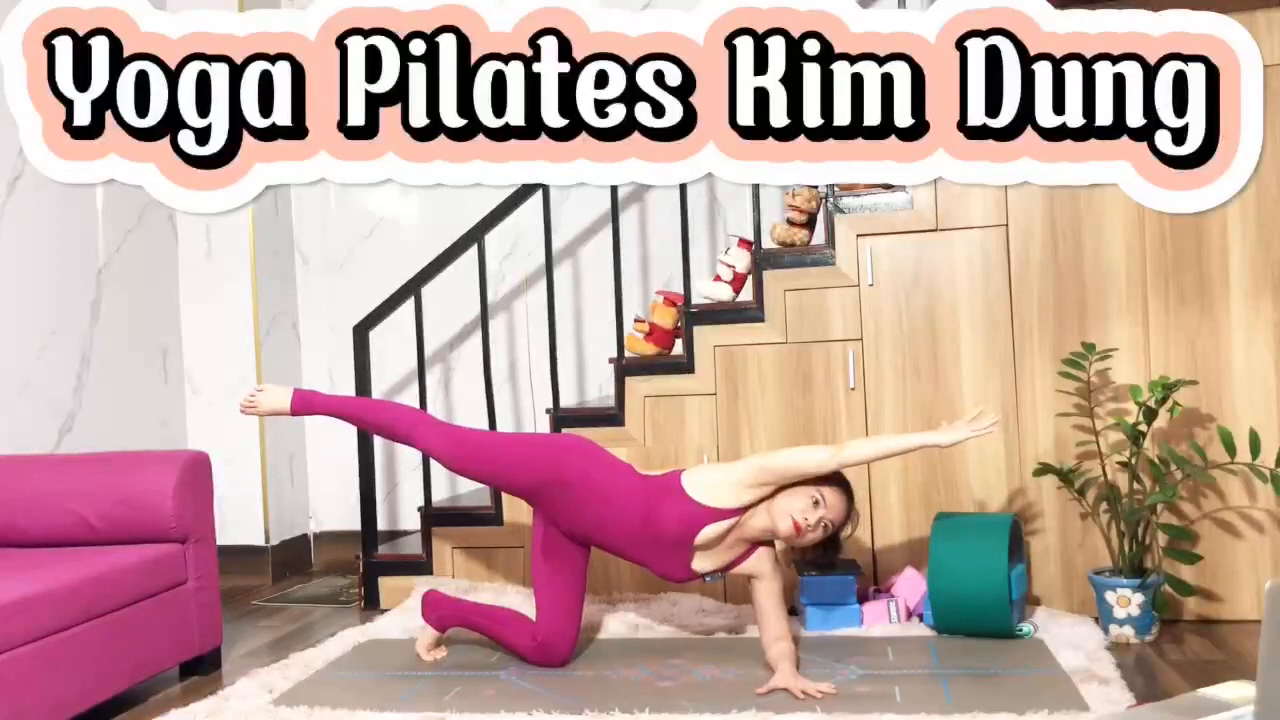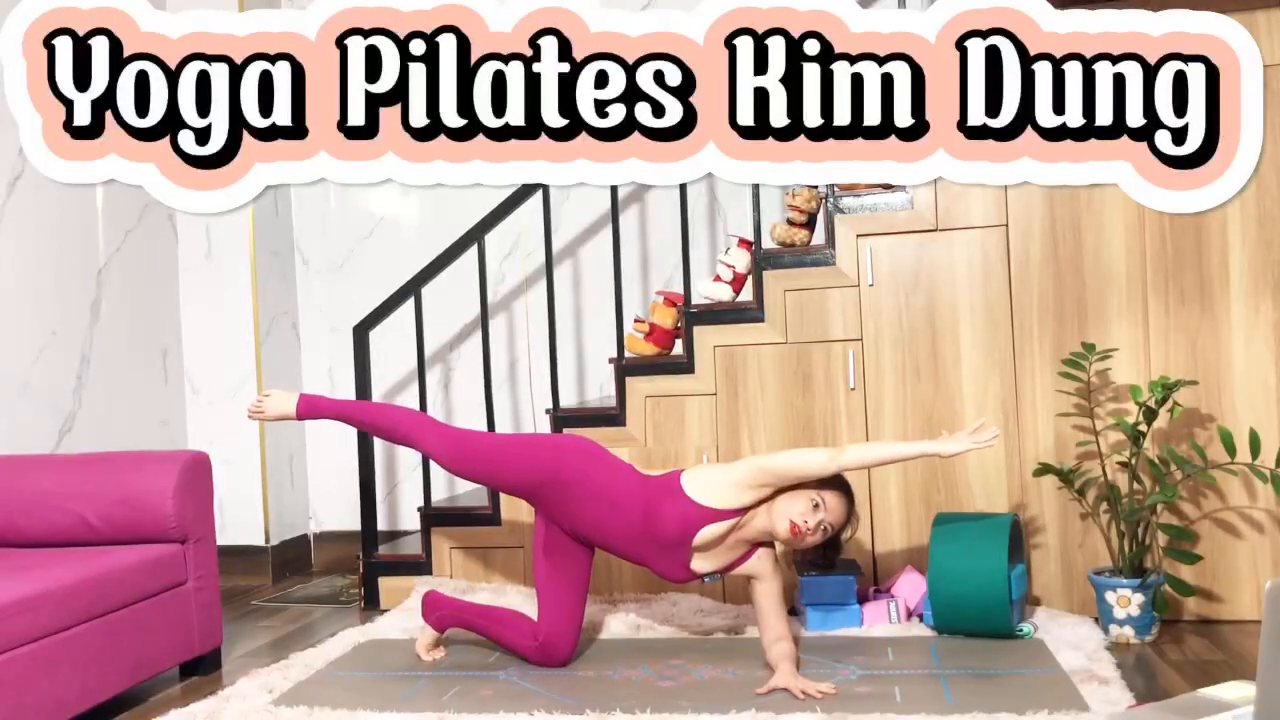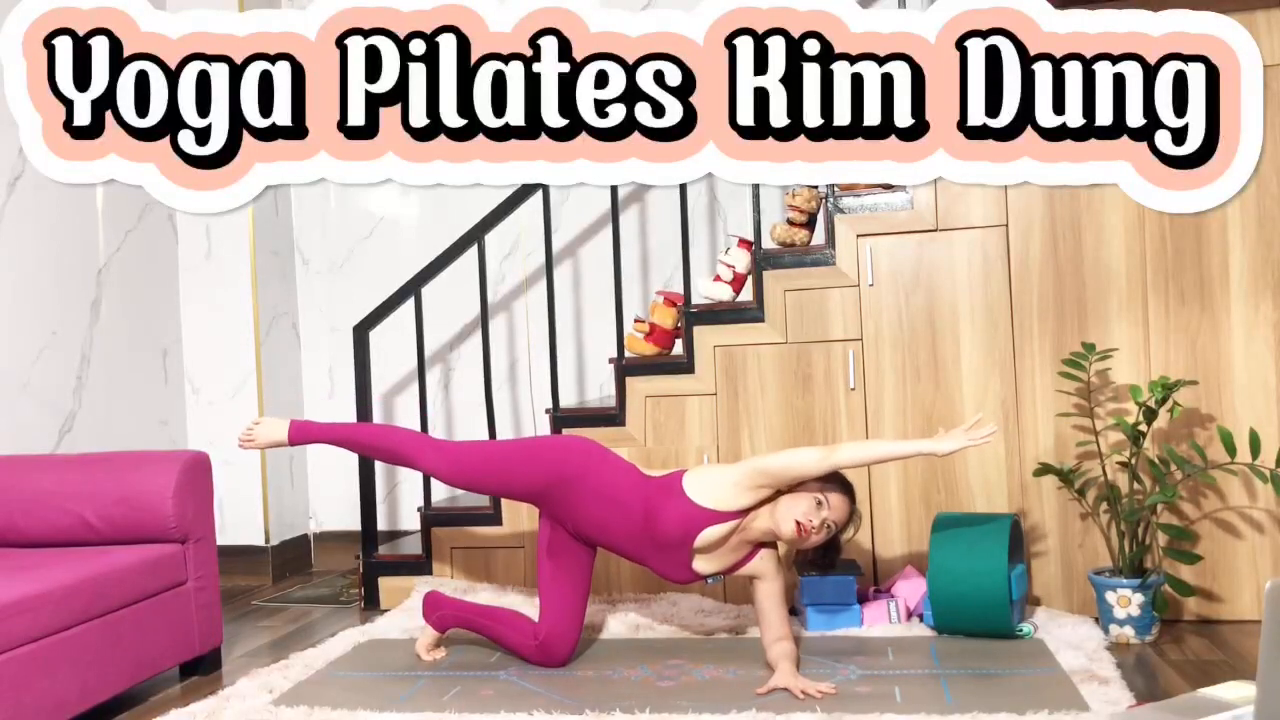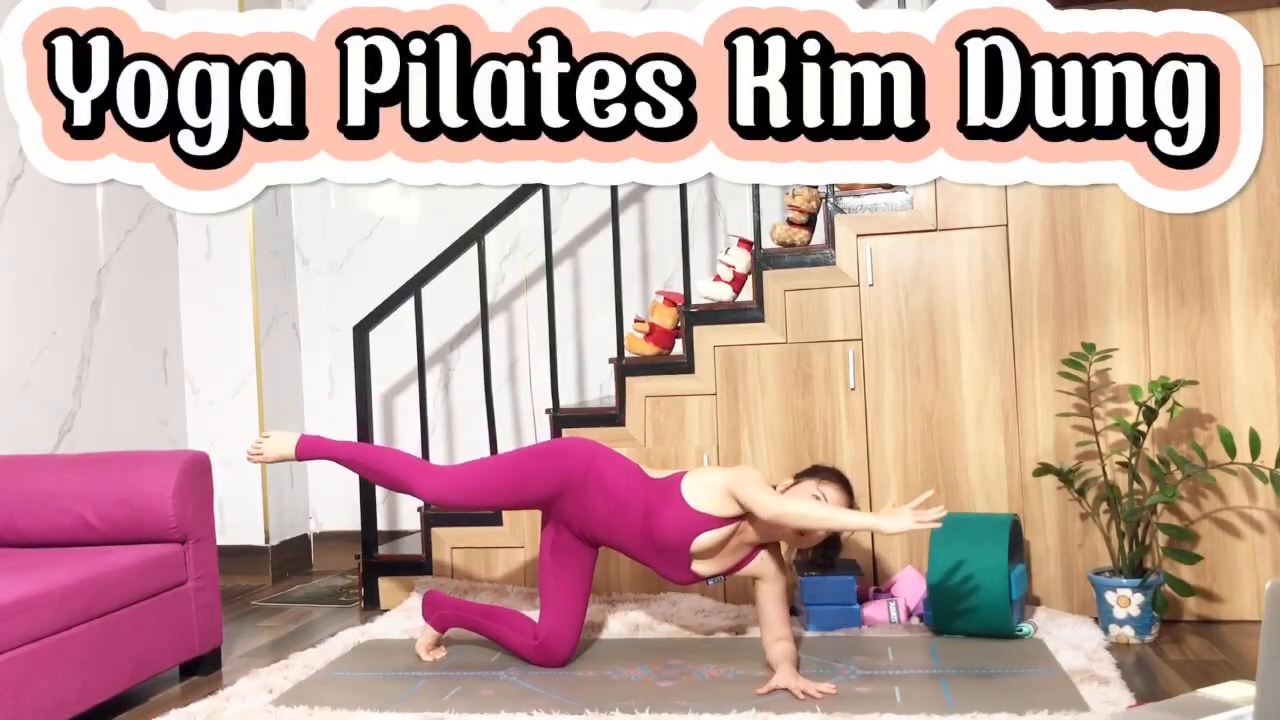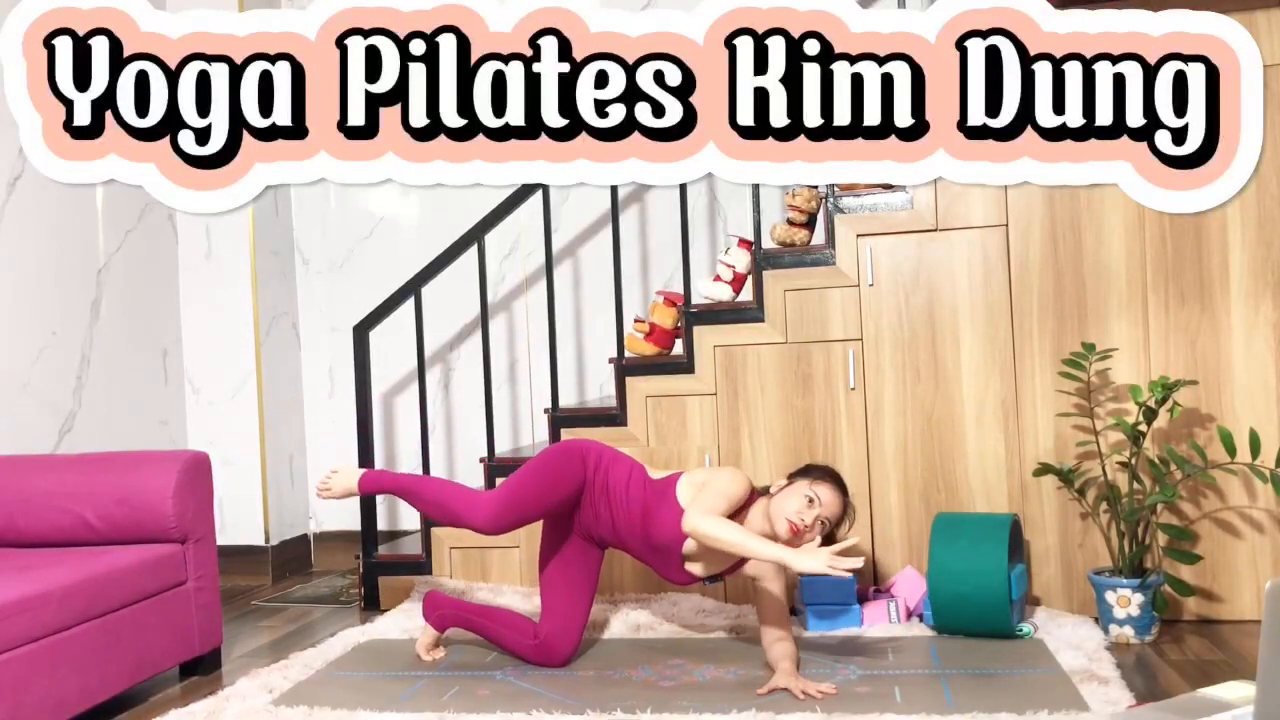
dt=0.7s
person 1, frame 1
left shoulder: (759, 563)
right shoulder: (749, 481)
left elbow: (776, 632)
right elbow: (835, 453)
left wrist: (786, 671)
right wrist: (931, 436)
left hip: (572, 531)
right hip: (564, 475)
left knee: (552, 649)
right knee: (439, 440)
left ankle: (443, 610)
right ankle: (306, 402)
person 1, frame 2
left shoulder: (759, 565)
right shoulder: (748, 484)
left elbow: (776, 633)
right elbow: (838, 456)
left wrist: (786, 670)
right wrist: (934, 445)
left hip: (573, 532)
right hip: (567, 477)
left knee: (552, 650)
right knee: (439, 441)
left ankle: (442, 609)
right ankle: (308, 406)
person 1, frame 3
left shoulder: (760, 563)
right shoulder: (748, 483)
left elbow: (777, 632)
right elbow: (832, 455)
left wrist: (787, 672)
right wrist: (930, 445)
left hip: (578, 530)
right hip: (569, 475)
left knee: (552, 648)
right knee: (436, 458)
left ankle: (444, 611)
right ankle: (300, 430)
person 1, frame 4
left shoulder: (763, 562)
right shoulder: (743, 482)
left elbow: (777, 632)
right elbow: (775, 509)
left wrist: (787, 670)
right wrist: (876, 521)
left hip: (580, 531)
right hip: (575, 476)
left knee: (551, 648)
right knee: (439, 487)
left ankle: (442, 610)
right ankle: (308, 445)
person 1, frame 5
left shoulder: (763, 565)
right shoulder: (735, 485)
left elbow: (777, 633)
right elbow: (697, 522)
left wrist: (787, 670)
right wrist: (793, 558)
left hip: (588, 534)
right hip: (582, 475)
left knee: (553, 651)
right knee: (486, 514)
left ankle: (443, 611)
right ankle: (369, 479)
